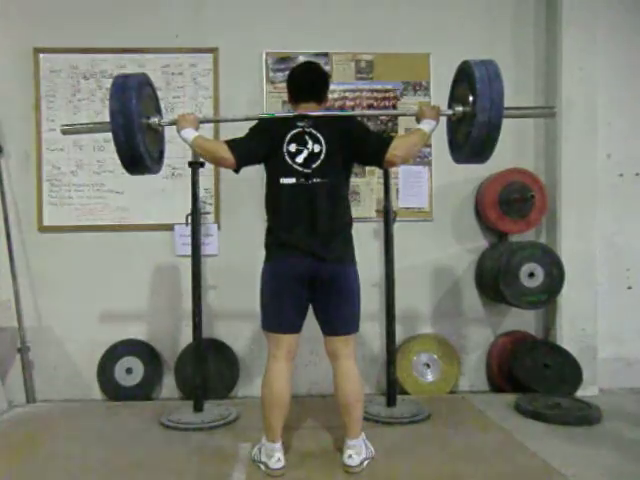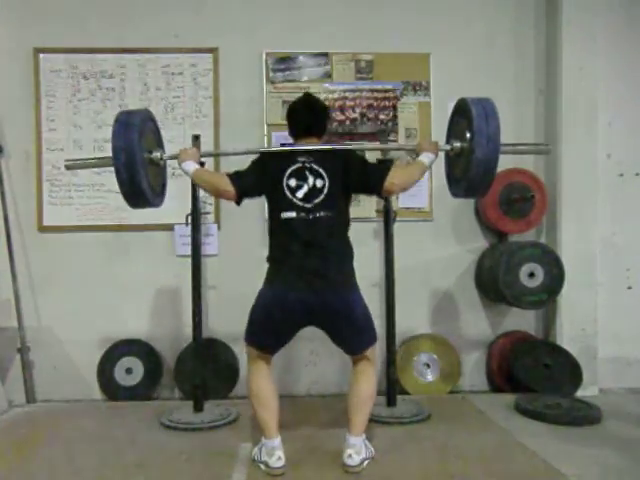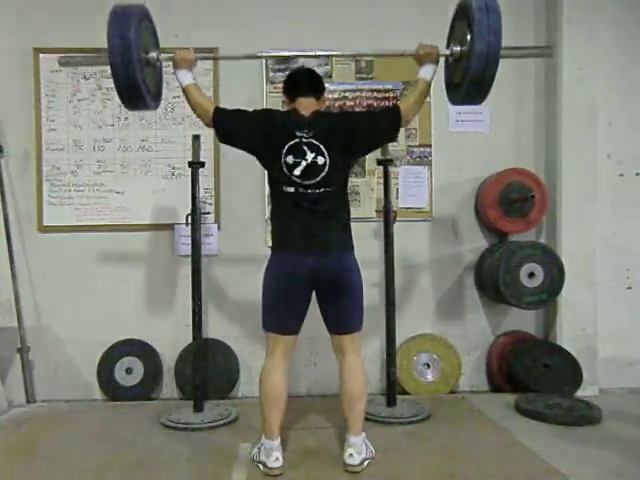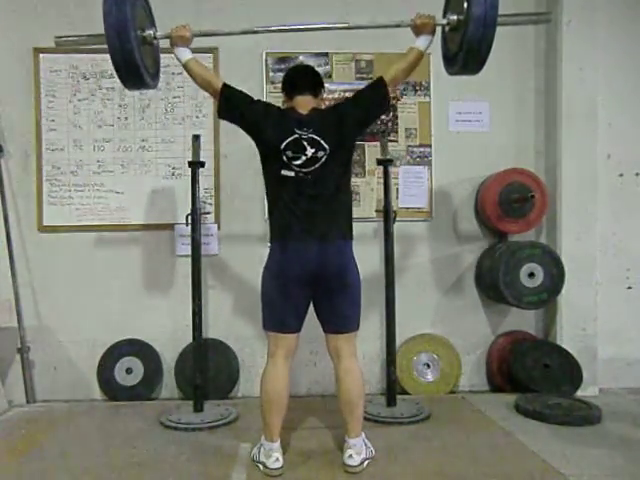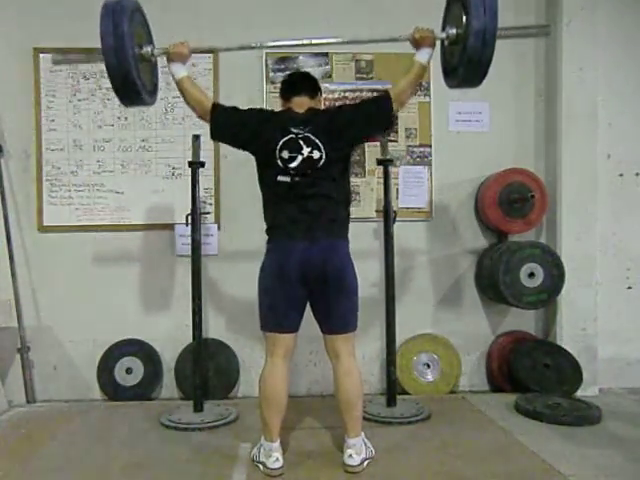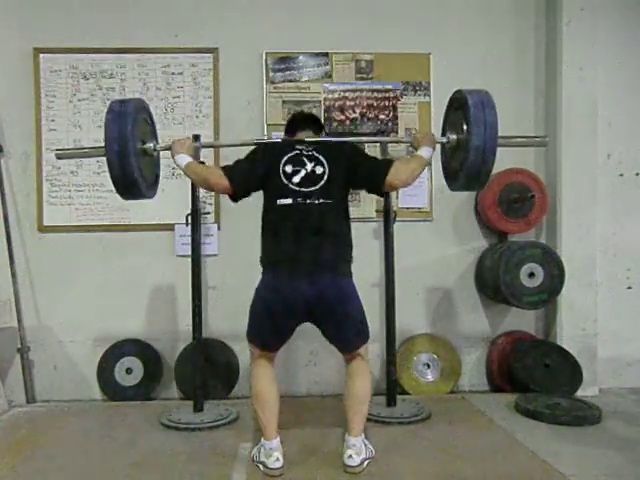
dt=0.5s
person 1, frame 1
left shoulder: (270, 130)
right shoulder: (345, 128)
left elbow: (227, 156)
right elbow: (396, 154)
left wrist: (189, 132)
right wrist: (426, 124)
left hip: (284, 260)
right hip: (336, 260)
left knee: (280, 357)
right knee: (343, 356)
person 1, frame 2
left shoulder: (271, 164)
right shoulder: (344, 162)
left elbow: (227, 188)
right elbow: (393, 184)
left wrist: (190, 165)
right wrist: (425, 157)
left hip: (283, 289)
right hip: (337, 288)
left knee: (258, 360)
right knee: (366, 360)
left ankle: (272, 449)
right ankle: (356, 447)
person 1, frame 3
left shoulder: (268, 126)
right shoulder: (346, 126)
left elbow: (210, 115)
right elbow: (404, 114)
left wrist: (184, 74)
right wrist: (426, 70)
left hip: (288, 259)
right hip: (338, 258)
left knee: (277, 355)
right knee: (349, 353)
person 1, frame 4
left shoulder: (267, 122)
right shoulder: (343, 120)
left elbow: (214, 85)
right elbow: (392, 78)
left wrist: (182, 50)
right wrist: (423, 39)
left hip: (287, 257)
right hip: (336, 255)
left knee: (279, 355)
right knee: (345, 355)
person 1, frame 5
left shoulder: (263, 125)
right shoulder: (340, 122)
left elbow: (204, 109)
right elbow: (398, 96)
left wrist: (178, 67)
right wrist: (423, 53)
left hip: (283, 253)
right hip: (332, 252)
left knee: (277, 355)
right knee: (343, 354)
person 1, frame 6
left shoulder: (268, 153)
right shoulder: (343, 153)
left elbow: (219, 182)
right elbow: (397, 178)
left wrist: (183, 158)
right wrist: (424, 151)
left hip: (279, 283)
right hip: (334, 282)
left knee: (261, 359)
right knee: (358, 358)
left ankle: (271, 450)
right ankle: (356, 446)
